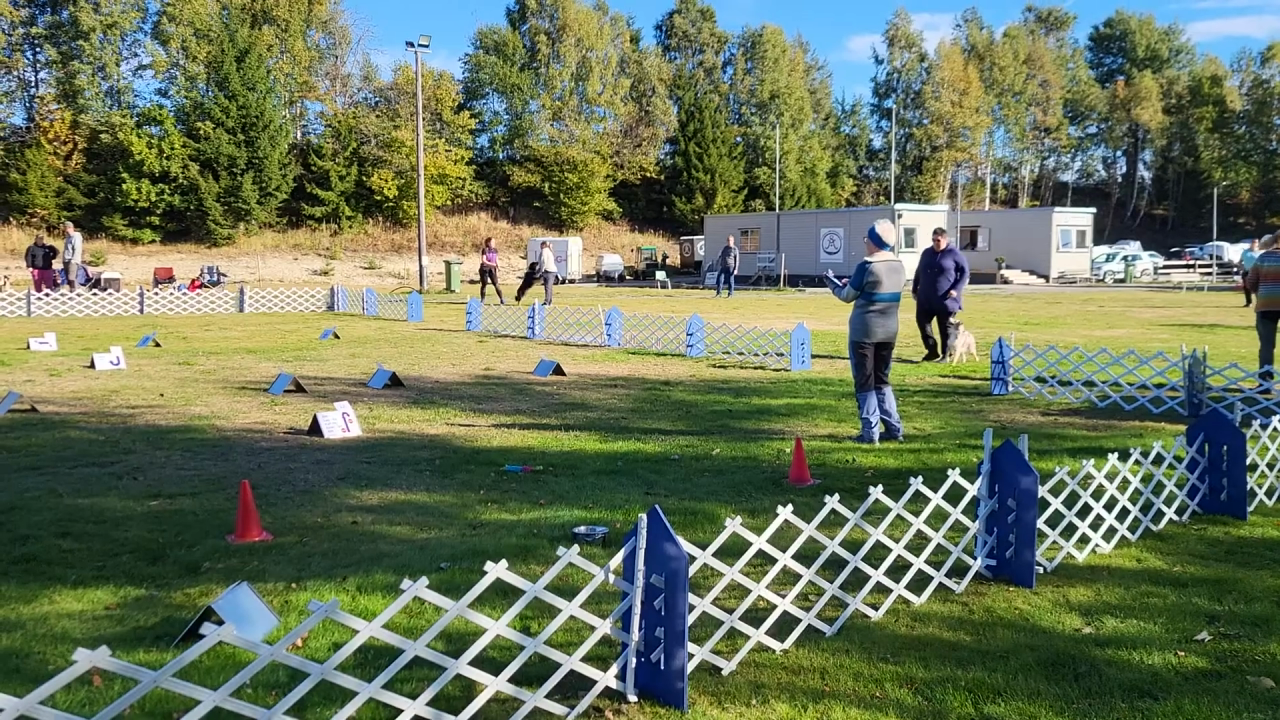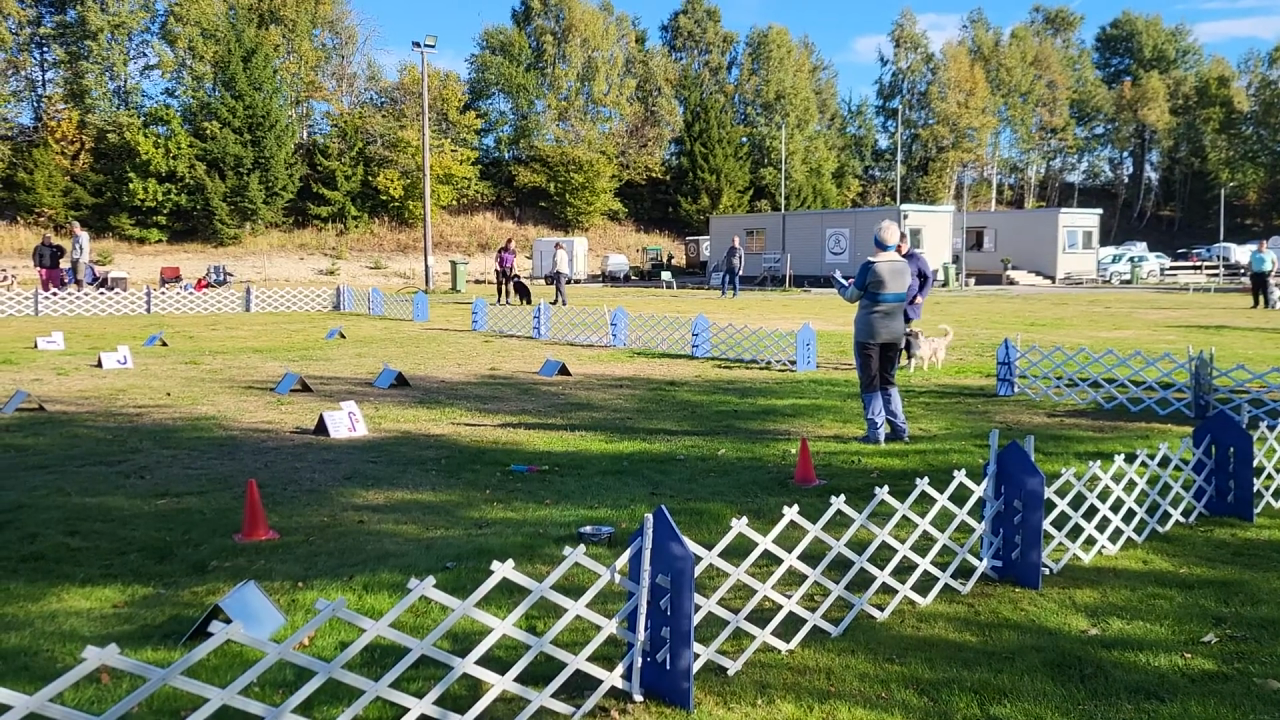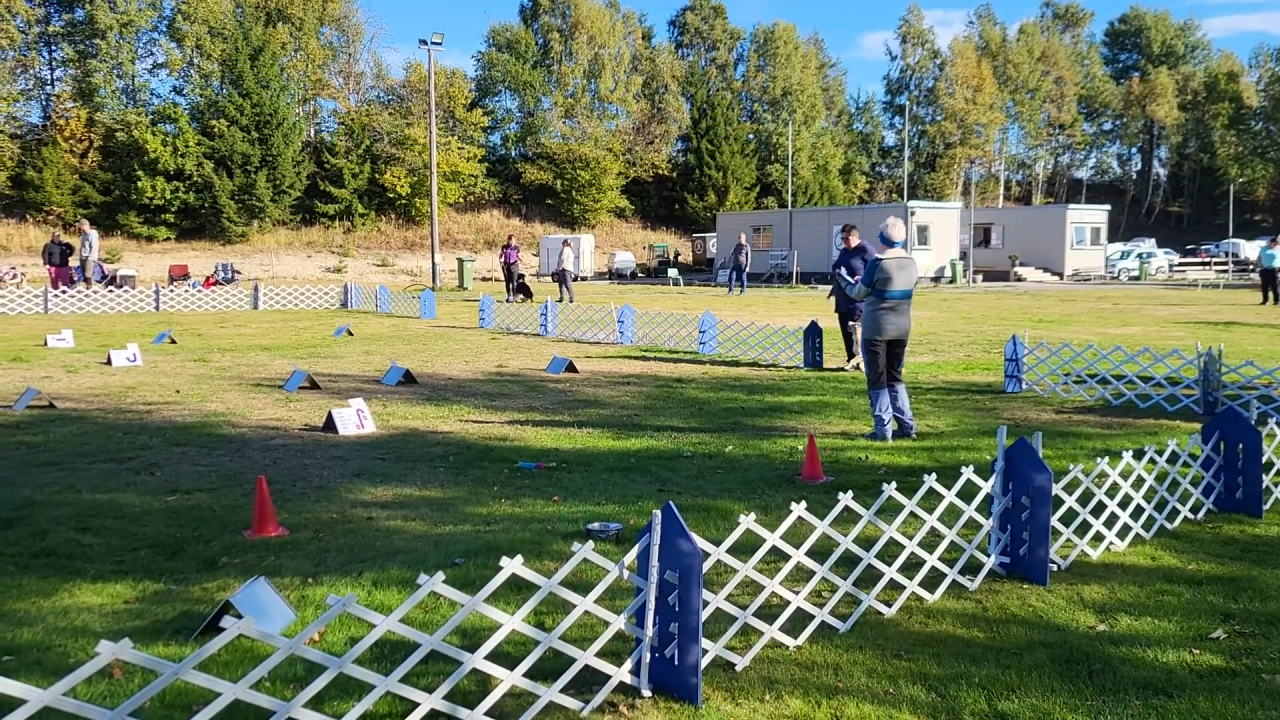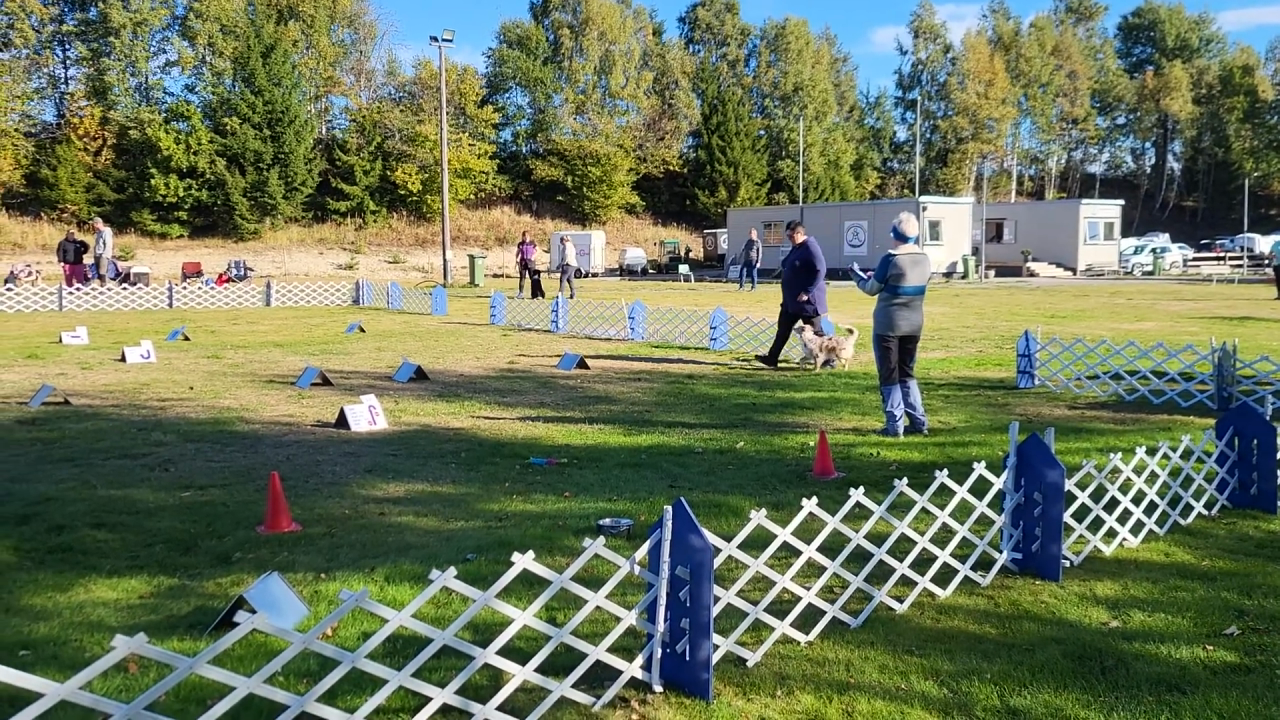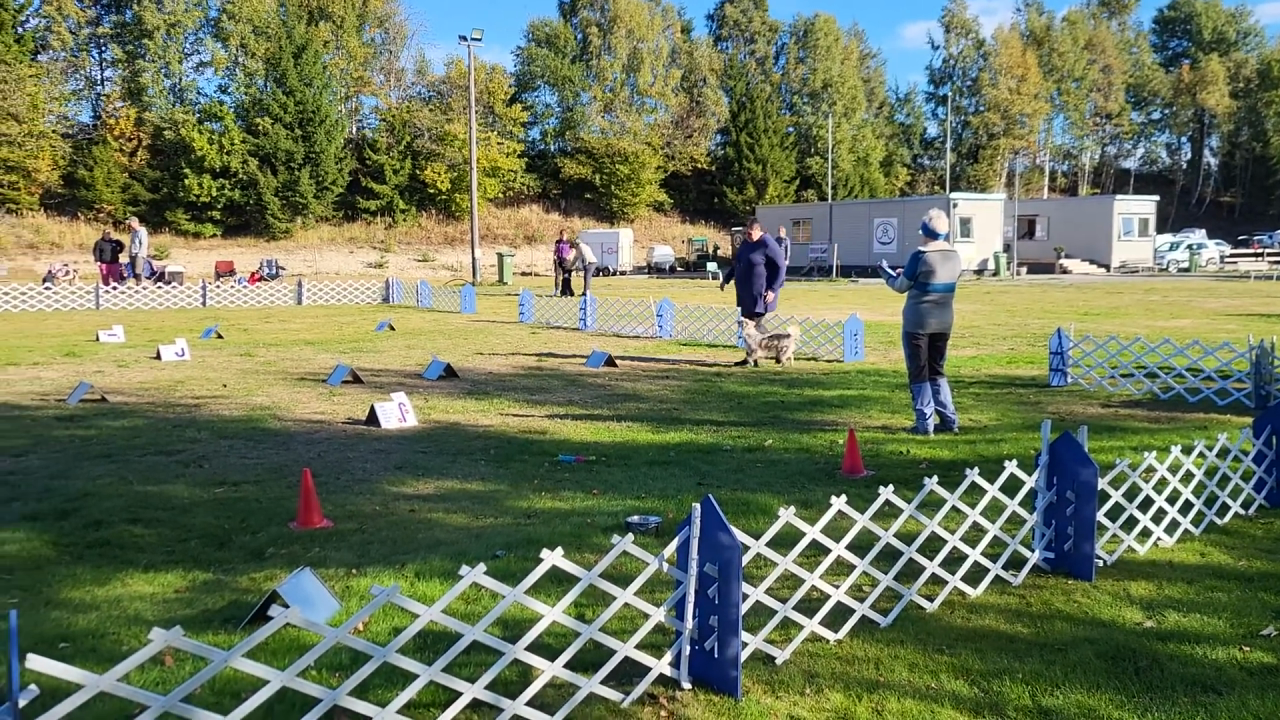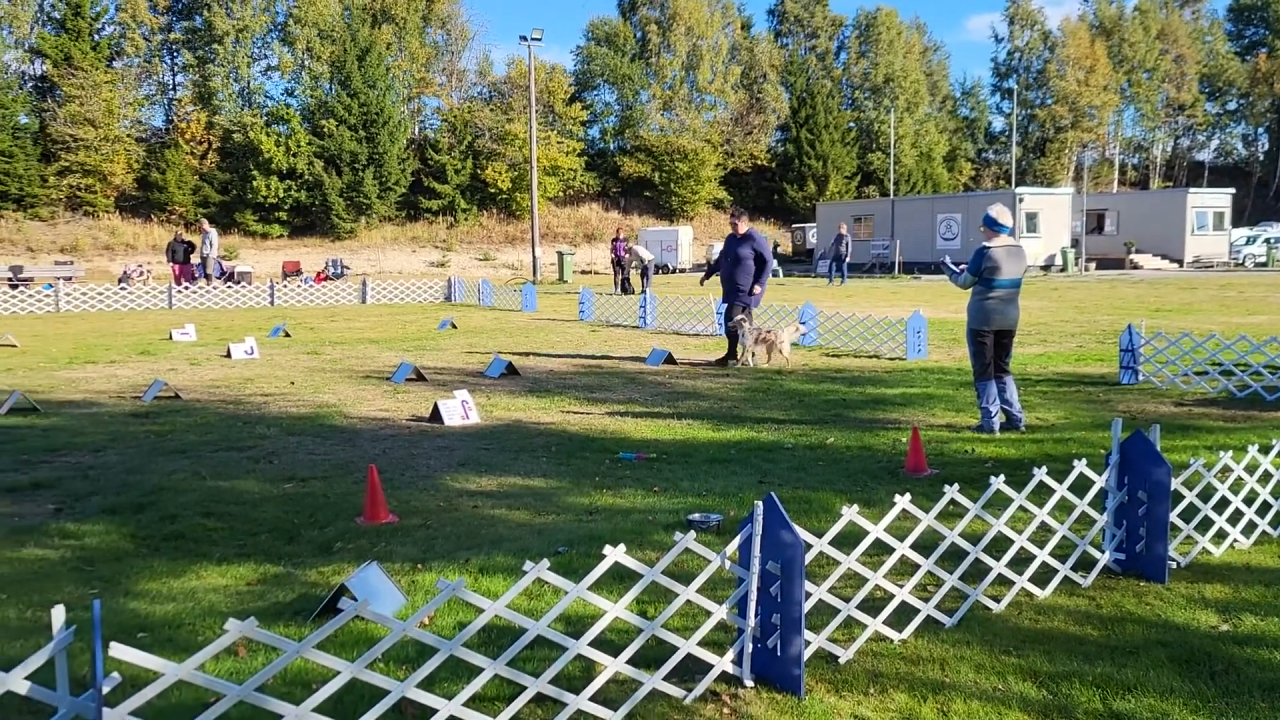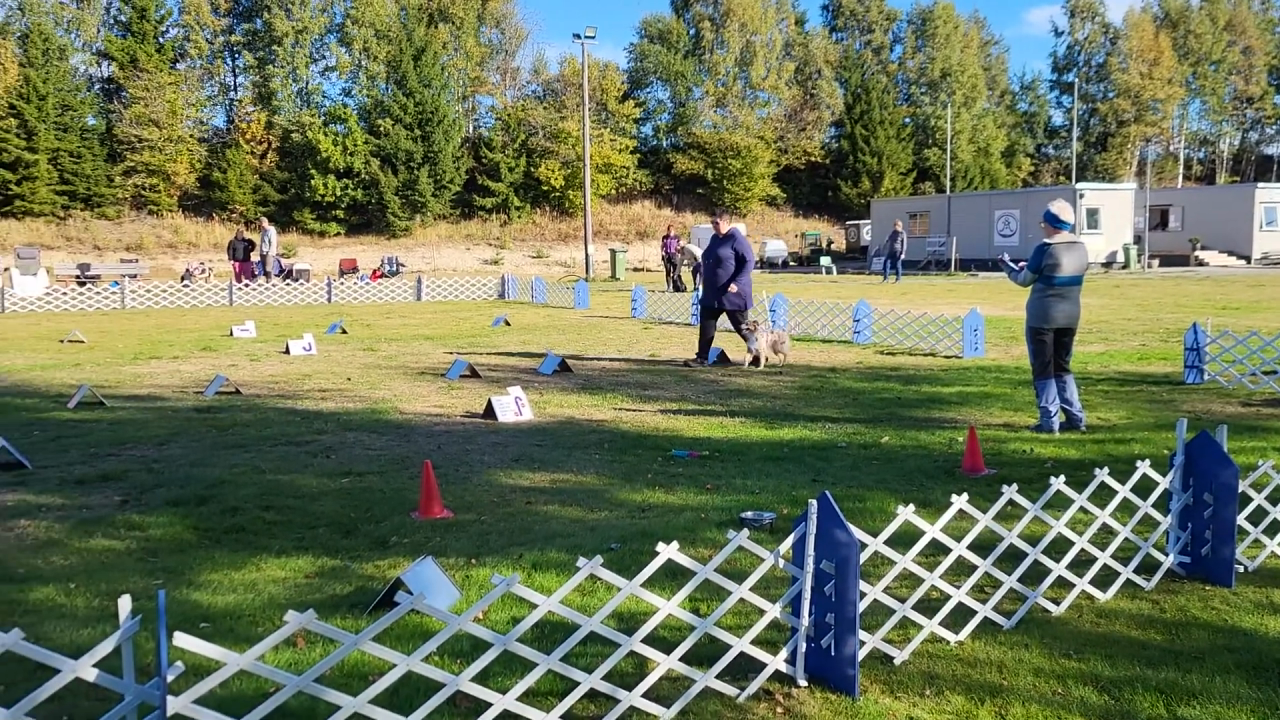
dt=0.7s
person 1, frame 1
left shoulder: (867, 266)
right shoulder: (899, 267)
left elbow: (847, 296)
left wrist: (832, 283)
right wrist: (851, 283)
left hip: (864, 331)
right hip: (889, 331)
left knee: (864, 382)
right knee: (882, 380)
left ankle: (870, 433)
right ankle: (894, 429)
person 1, frame 2
left shoulder: (870, 266)
right shoulder: (904, 267)
left elbow: (852, 297)
left wrist: (840, 282)
left hip: (869, 331)
right hip: (895, 332)
left knee: (870, 383)
right knee: (888, 381)
left ankle: (875, 433)
right ankle: (899, 430)
person 1, frame 3
left shoulder: (877, 264)
right shoulder: (911, 264)
left elbow: (859, 294)
left wrist: (845, 280)
left hip: (875, 328)
right hip: (901, 328)
left knee: (877, 380)
right knee: (894, 377)
left ankle: (883, 430)
right ankle: (907, 426)
person 1, frame 4
left shoulder: (891, 259)
right shoulder: (924, 260)
left elbow: (872, 289)
left wrist: (858, 275)
right wrist: (877, 277)
left hip: (888, 324)
right hip: (913, 324)
left knee: (889, 376)
right knee: (907, 374)
left ankle: (894, 425)
right ankle: (918, 422)
person 1, frame 5
left shoulder: (921, 256)
right shoulder: (955, 257)
left elbow: (901, 287)
left wrist: (886, 272)
right wrist: (905, 274)
left hip: (918, 322)
right hip: (943, 322)
left knee: (919, 374)
right knee: (937, 371)
left ankle: (924, 424)
right ankle: (949, 420)
person 1, frame 6
left shoulder: (985, 252)
right shoulder: (1020, 252)
left elbow: (965, 283)
left wrist: (950, 270)
right wrist: (969, 270)
left hip: (982, 319)
right hip: (1009, 319)
left knee: (984, 371)
right knee: (1002, 369)
left ankle: (990, 423)
right ankle: (1015, 419)
person 1, frame 7
left shoulder: (1045, 249)
right shoulder: (1081, 249)
left elbow: (1025, 280)
left wrist: (1008, 265)
right wrist: (1029, 267)
left hip: (1042, 317)
right hip: (1070, 317)
left knee: (1043, 370)
right knee: (1062, 368)
left ankle: (1049, 422)
right ankle: (1076, 418)
